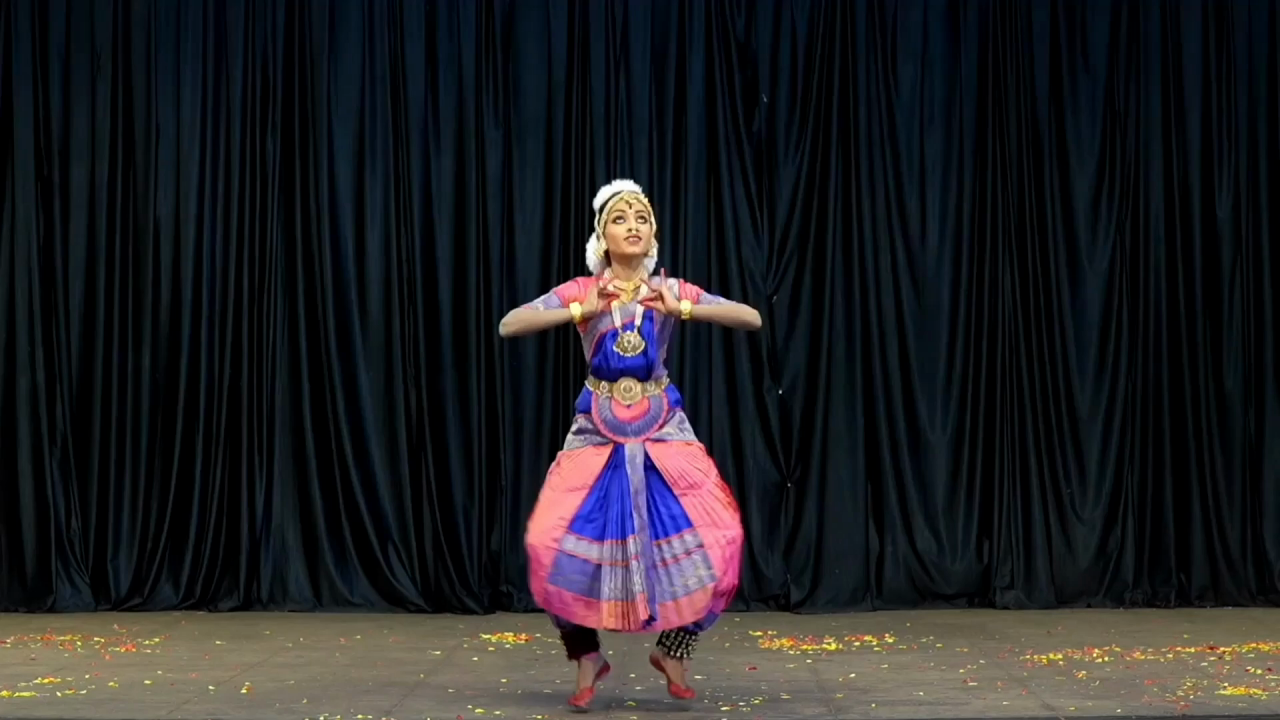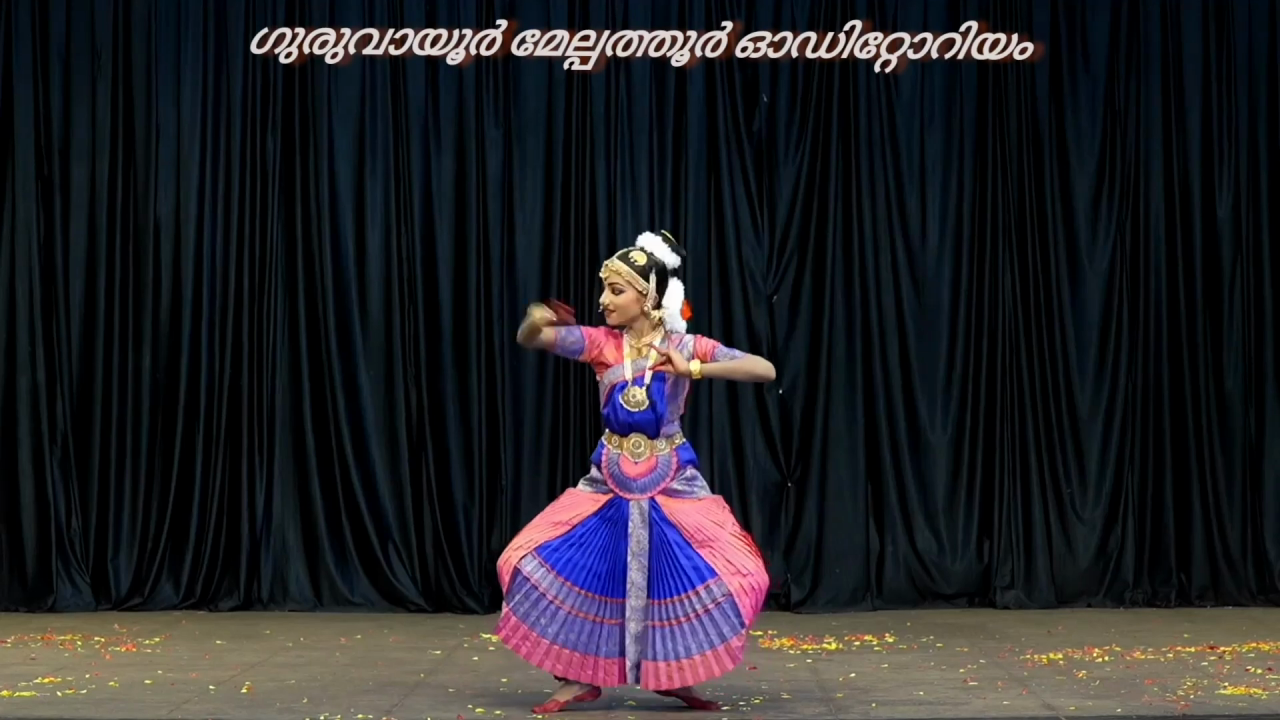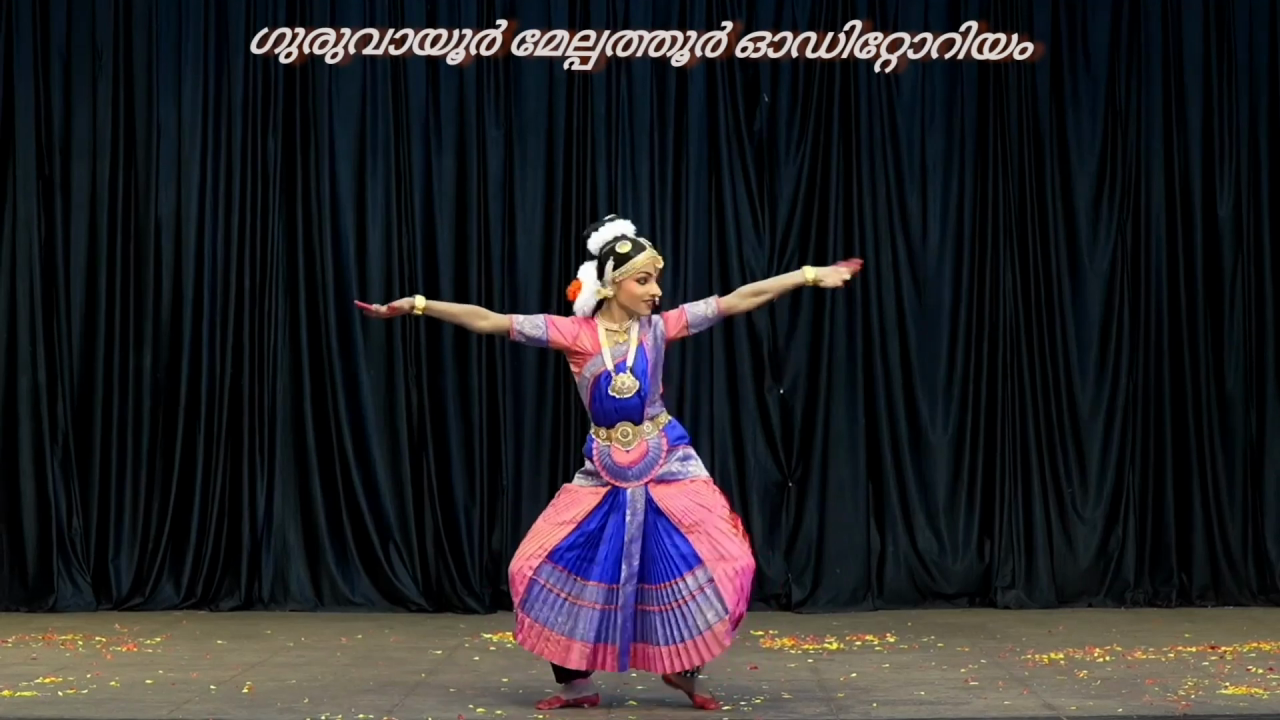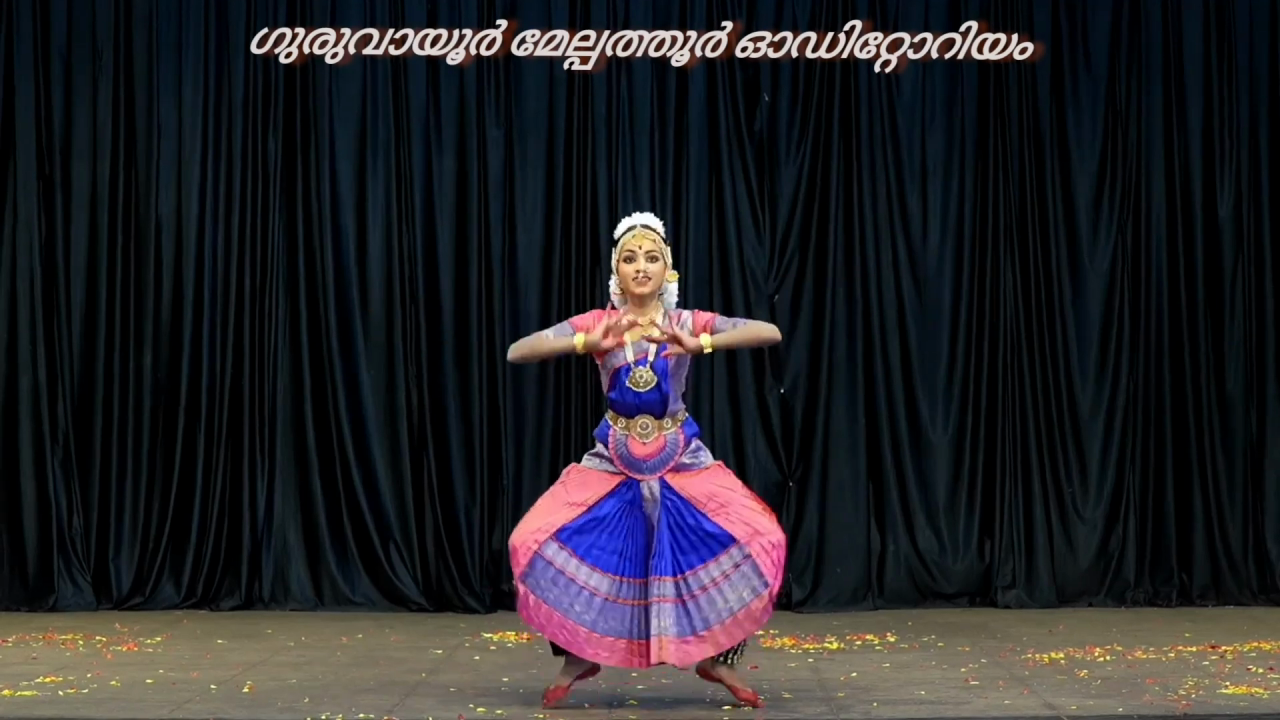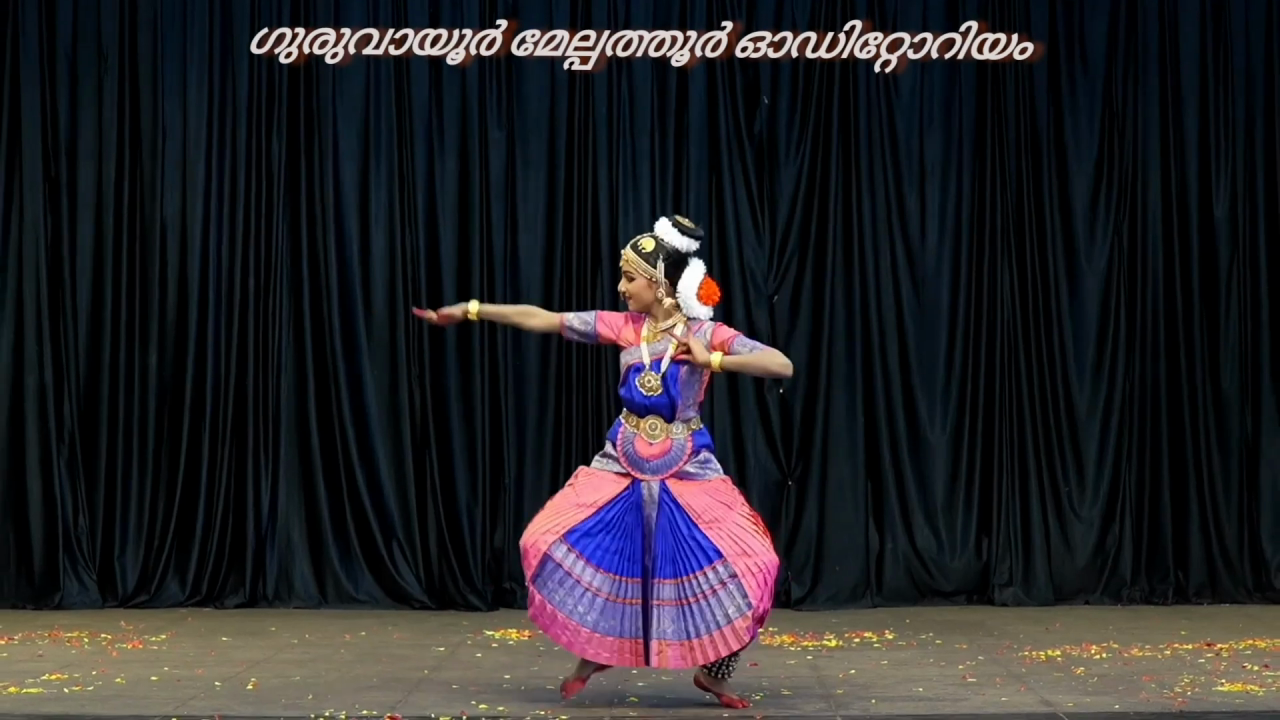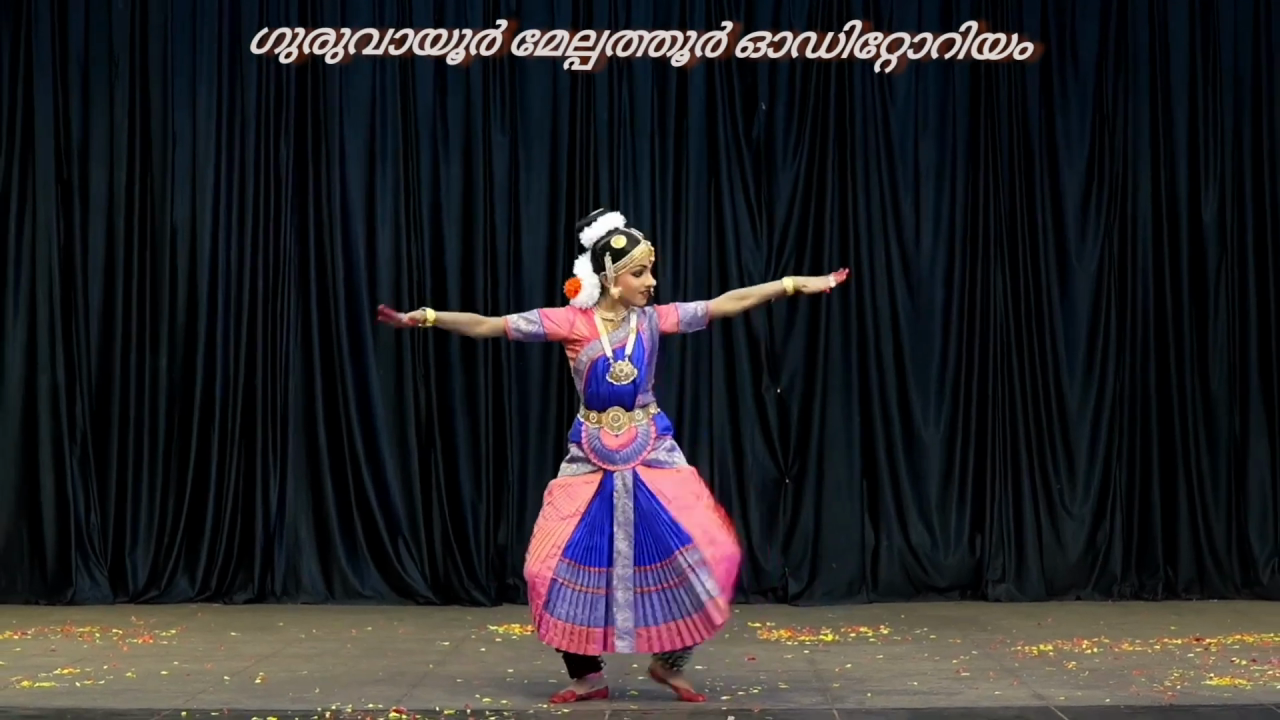
dt=0.5s
person 1, frame 1
left shoulder: (673, 292)
right shoulder: (581, 293)
left elbow: (752, 319)
right elbow: (509, 325)
left wrist: (680, 309)
right wrist: (584, 312)
left hip: (662, 433)
right hip: (597, 435)
left knee: (700, 534)
right knee: (565, 538)
left ankle: (670, 647)
right ankle: (587, 656)
person 1, frame 2
left shoulder: (687, 346)
right shoulder: (600, 343)
left elbow: (765, 370)
right elbow: (530, 338)
left wrist: (690, 368)
right wrist: (540, 318)
left hip: (673, 487)
right hip: (607, 486)
left knee: (734, 577)
right knee: (531, 563)
left ankle: (677, 680)
right ankle: (580, 678)
person 1, frame 3
left shoulder: (660, 327)
right shoulder: (571, 331)
left elbow: (739, 299)
right elbow: (487, 321)
left wrist: (811, 276)
right wrist: (416, 304)
left hip: (668, 468)
right hip: (605, 474)
left knee: (710, 563)
right knee: (546, 568)
left ankle: (686, 670)
right ankle: (577, 682)
person 1, frame 4
left shoulder: (687, 323)
right shoulder: (596, 325)
left elbow: (771, 334)
right elbow: (516, 353)
left wrist: (696, 345)
right wrist: (586, 341)
left hip: (680, 462)
right hip: (612, 464)
left knee: (750, 543)
right knee: (543, 545)
left ankle: (715, 659)
right ankle: (578, 659)
person 1, frame 5
left shoulder: (707, 335)
right shoulder: (623, 326)
left elbow: (782, 366)
right elbow: (544, 320)
left wrist: (712, 361)
right wrist: (471, 311)
left hip: (686, 470)
right hip: (621, 466)
left knee: (745, 567)
right knee: (551, 545)
left ankle: (713, 671)
right ankle: (593, 656)
person 1, frame 6
left shoulder: (653, 318)
right shoulder: (569, 321)
left elbow: (727, 303)
right elbow: (487, 327)
left wrist: (799, 284)
right wrist: (426, 316)
left hip: (652, 455)
right hip: (590, 461)
left knee: (704, 551)
right knee: (553, 566)
left ankle: (668, 661)
right ankle: (587, 676)
